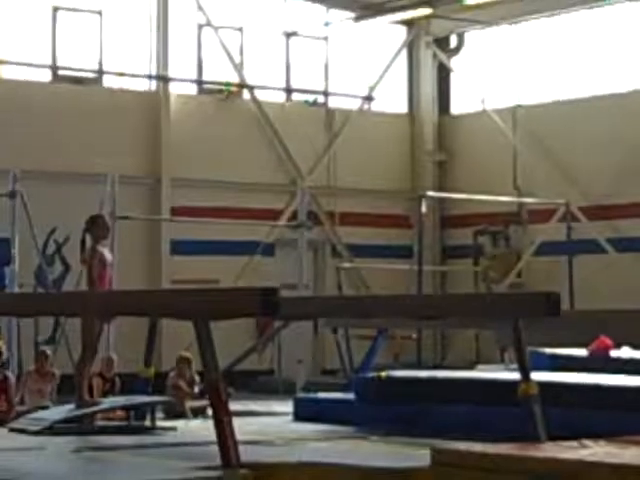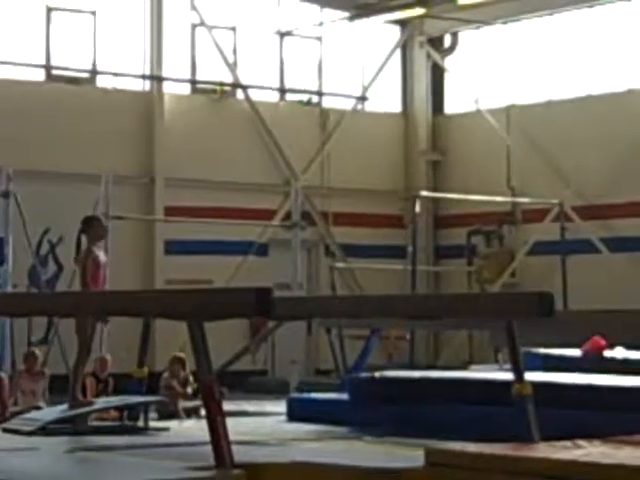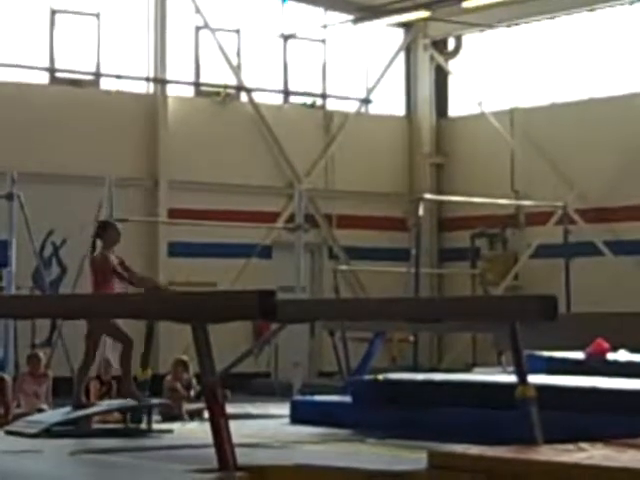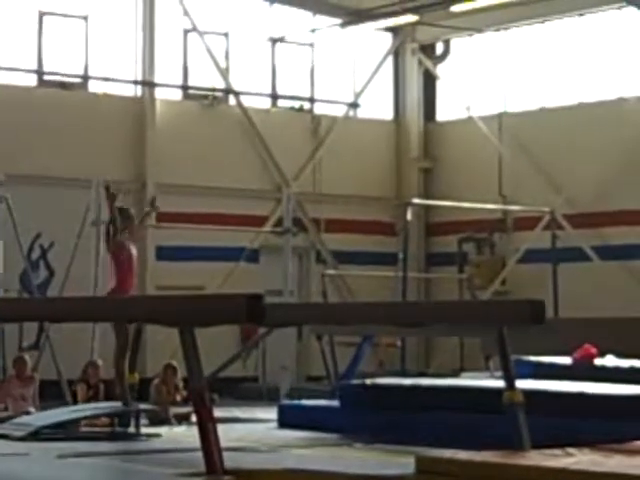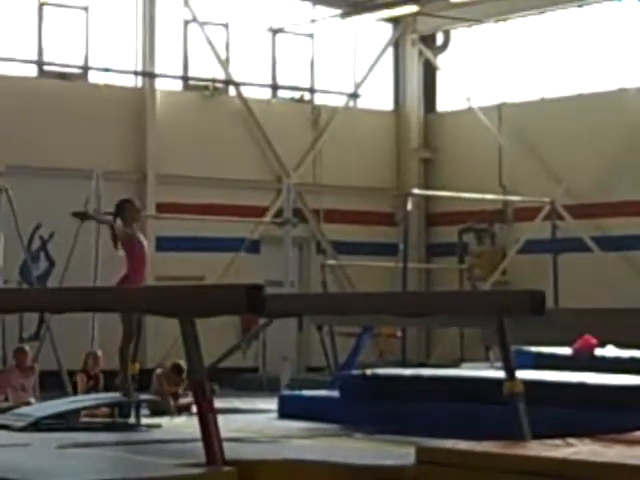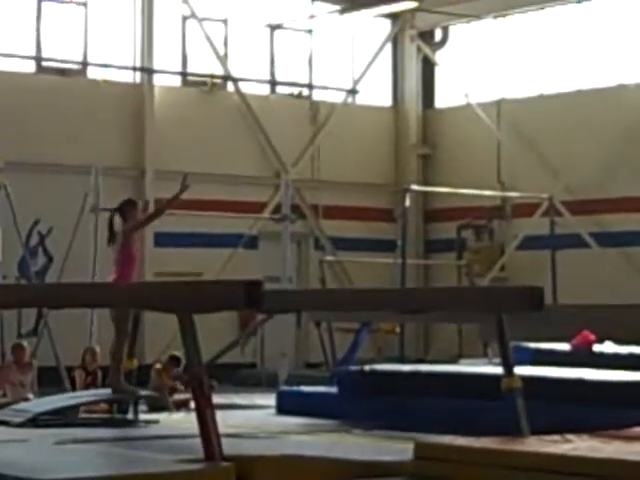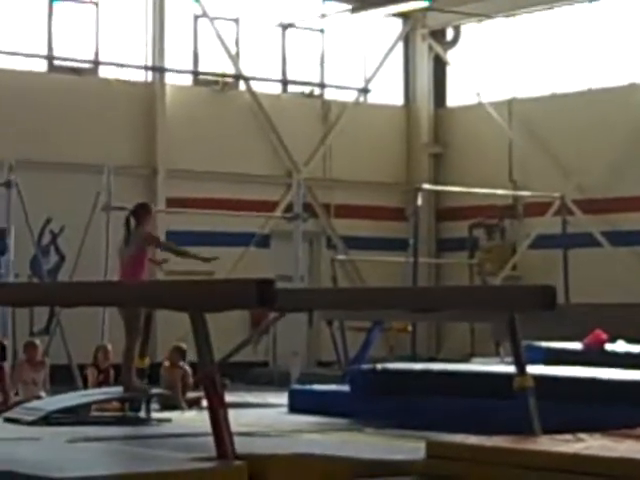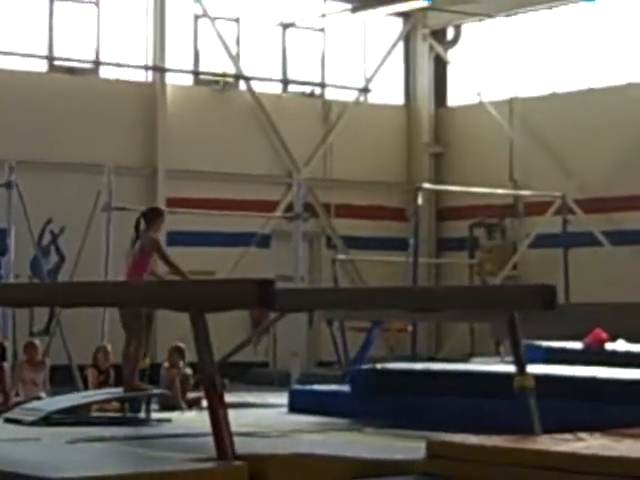
dt=0.5s
person 1, frame 1
left shoulder: (105, 251)
right shoulder: (94, 251)
right elbow: (93, 282)
left knee: (92, 351)
right knee: (88, 351)
left ankle: (84, 395)
right ankle: (81, 396)
person 1, frame 2
left shoulder: (100, 251)
right shoulder: (89, 252)
right elbow: (86, 283)
left knee: (86, 351)
right knee: (84, 351)
left ankle: (77, 394)
right ankle: (75, 395)
person 1, frame 3
left shoulder: (113, 257)
right shoulder: (102, 258)
left elbow: (133, 274)
right elbow: (124, 278)
left wrist: (155, 285)
right wrist: (151, 286)
left knee: (90, 356)
right knee: (127, 342)
left ankle: (77, 398)
right ankle: (128, 387)
person 1, frame 4
left shoulder: (128, 240)
right shoulder: (117, 241)
left elbow: (139, 224)
right elbow: (115, 224)
left wrist: (151, 209)
right wrist: (111, 204)
left hip: (126, 297)
right hip: (118, 298)
left knee: (123, 343)
right knee: (123, 343)
left ankle: (122, 389)
right ankle: (123, 391)
person 1, frame 5
left shoulder: (135, 232)
right shoulder: (125, 233)
right elbow: (113, 224)
right wrist: (93, 217)
left hip: (136, 287)
right hip: (128, 287)
left knee: (134, 333)
right knee: (129, 334)
left ankle: (126, 378)
right ankle: (125, 380)
person 1, frame 6
left shoulder: (124, 232)
right shoulder: (127, 231)
right elbow: (155, 215)
right wrist: (179, 193)
left hip: (119, 287)
right hip: (122, 288)
left knee: (120, 335)
right knee: (122, 334)
left ankle: (114, 378)
right ankle: (116, 380)
person 1, frame 7
left shoulder: (129, 236)
right shoulder: (145, 235)
right elbow: (173, 249)
left wrist: (155, 261)
right wrist: (201, 258)
left knee: (132, 335)
right knee: (133, 336)
left ankle: (129, 377)
right ankle: (129, 380)
person 1, frame 8
left shoulder: (138, 238)
right shoulder: (151, 240)
right elbow: (169, 264)
left wrist: (163, 280)
right wrist: (188, 280)
left knee: (131, 338)
right knee: (141, 337)
left ankle: (128, 379)
right ankle: (132, 379)
